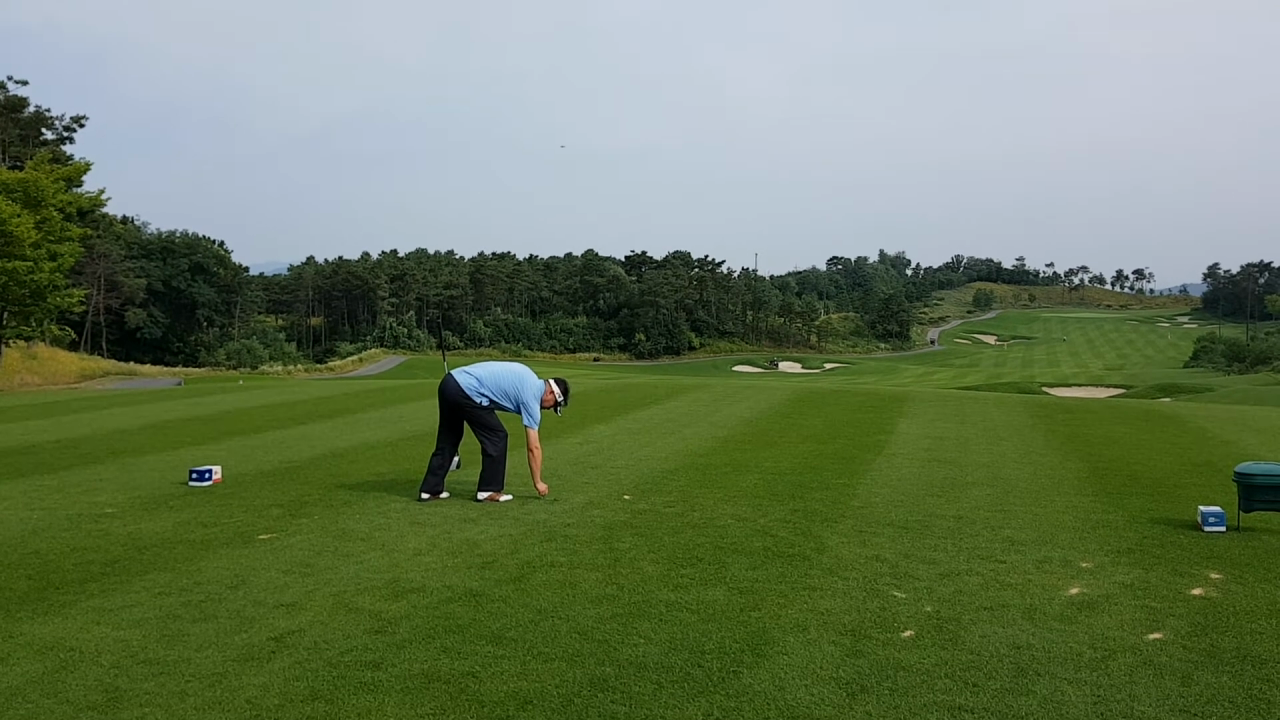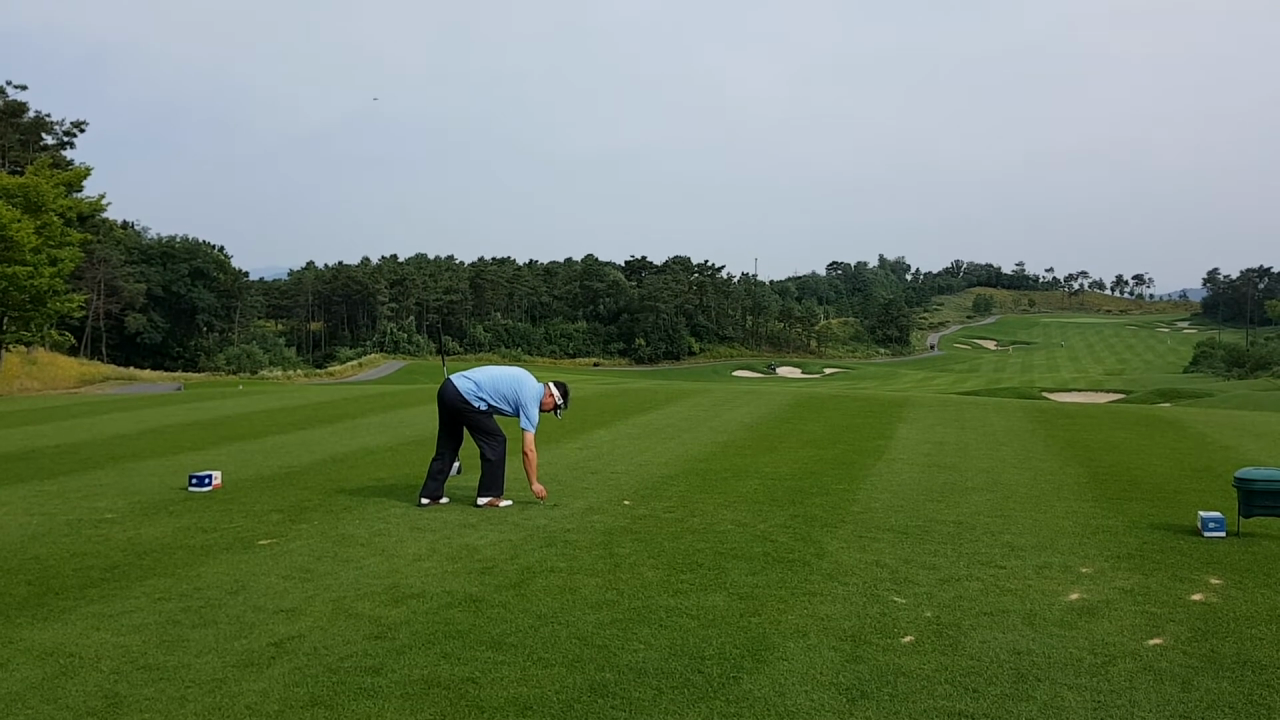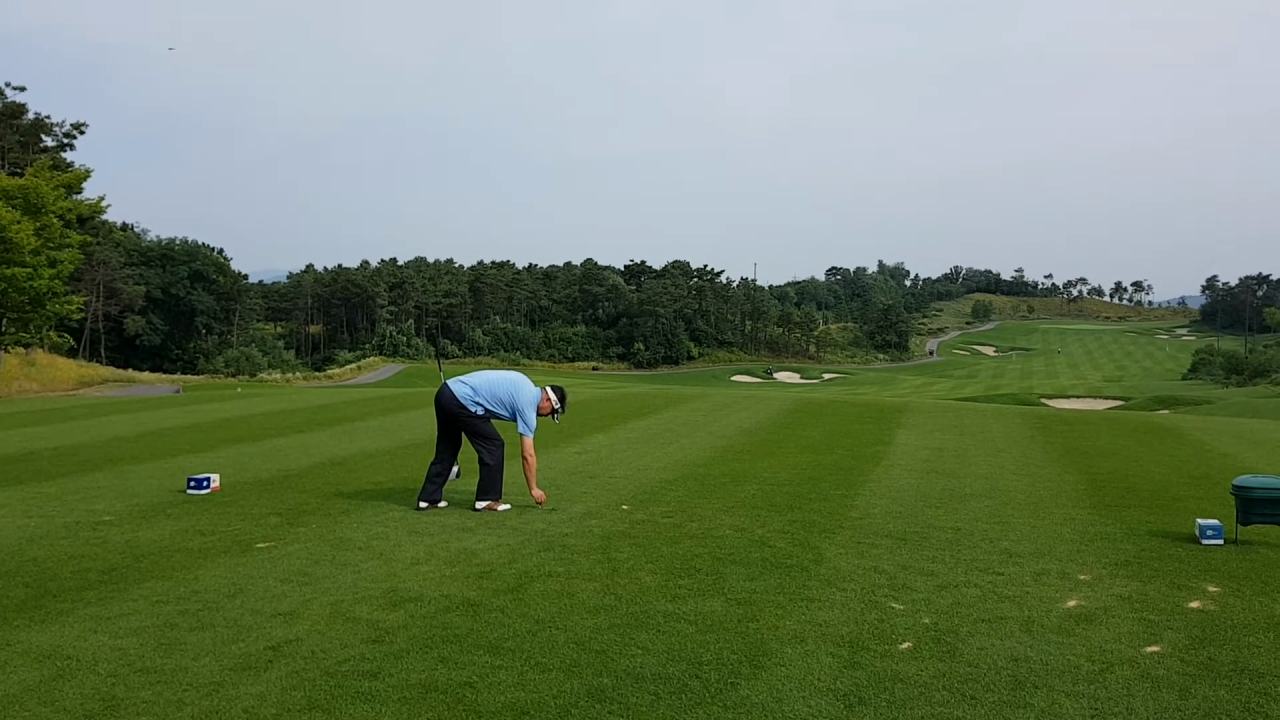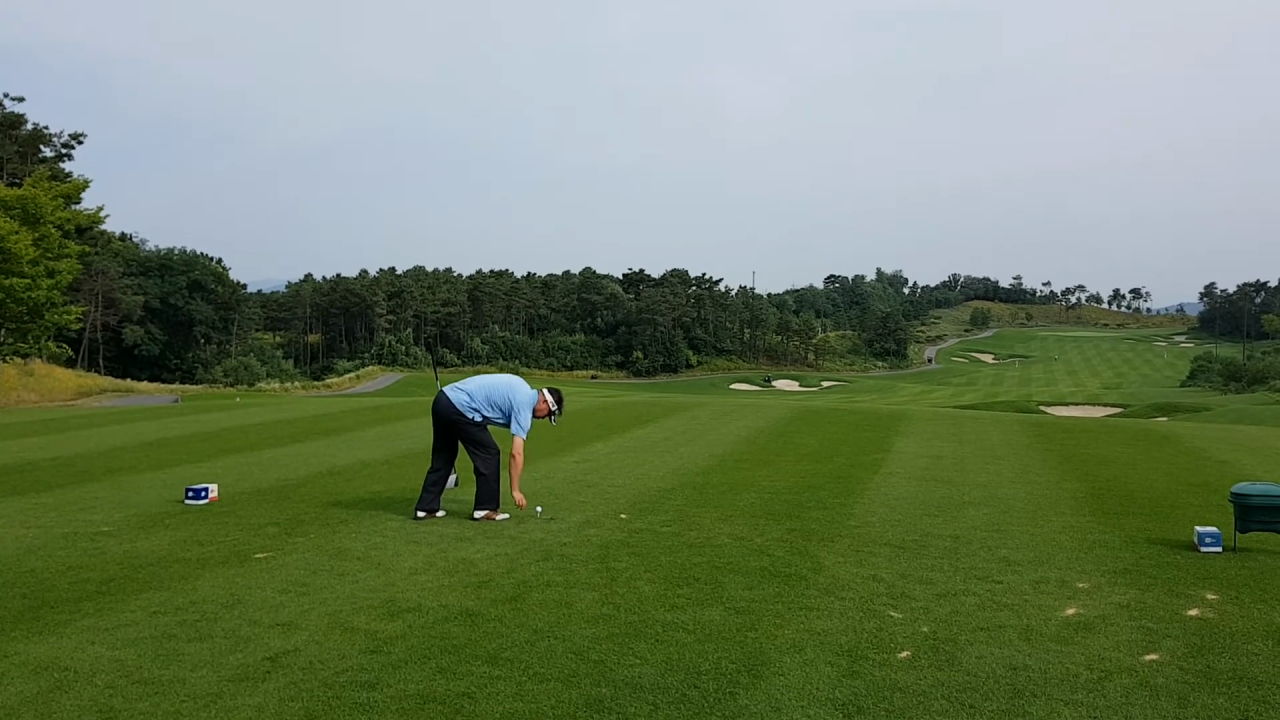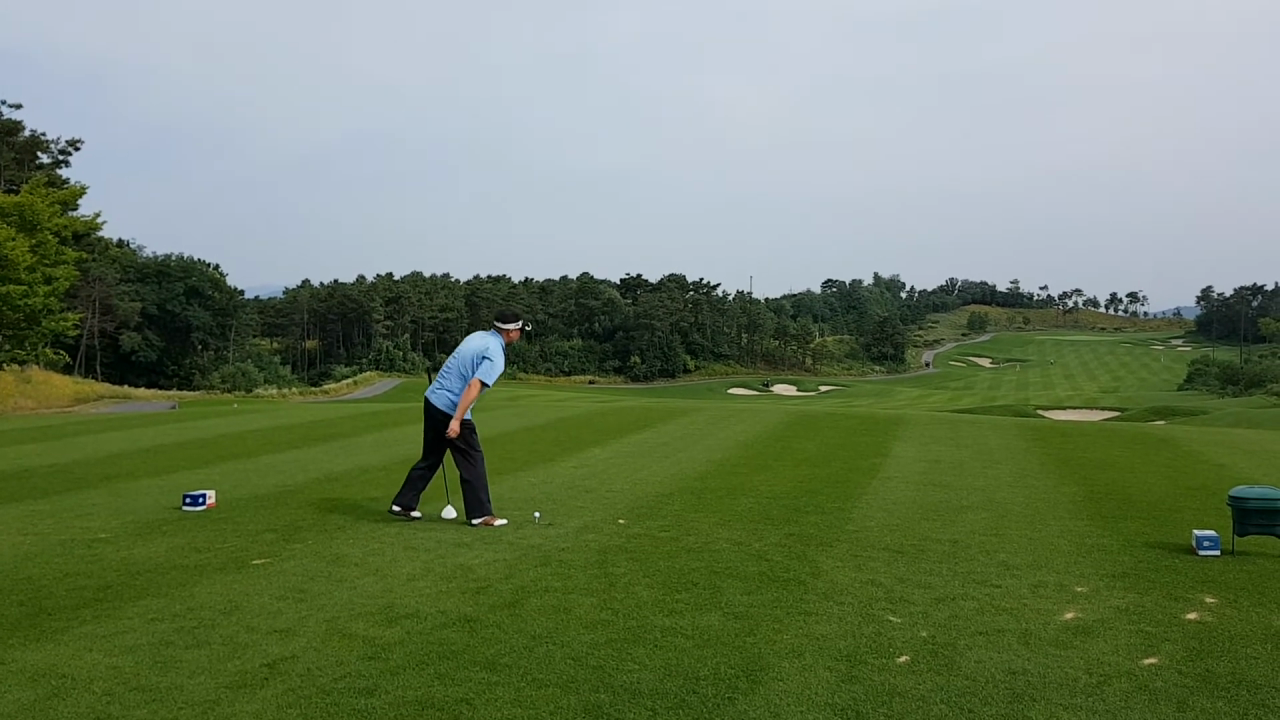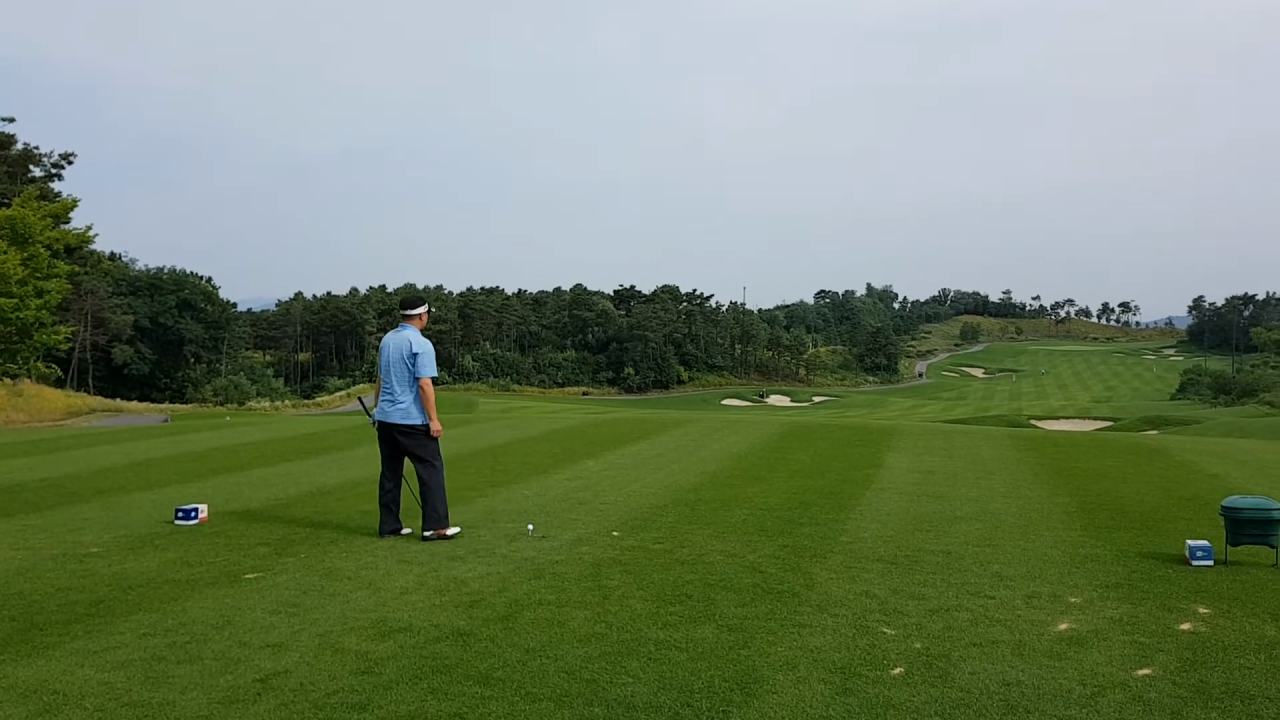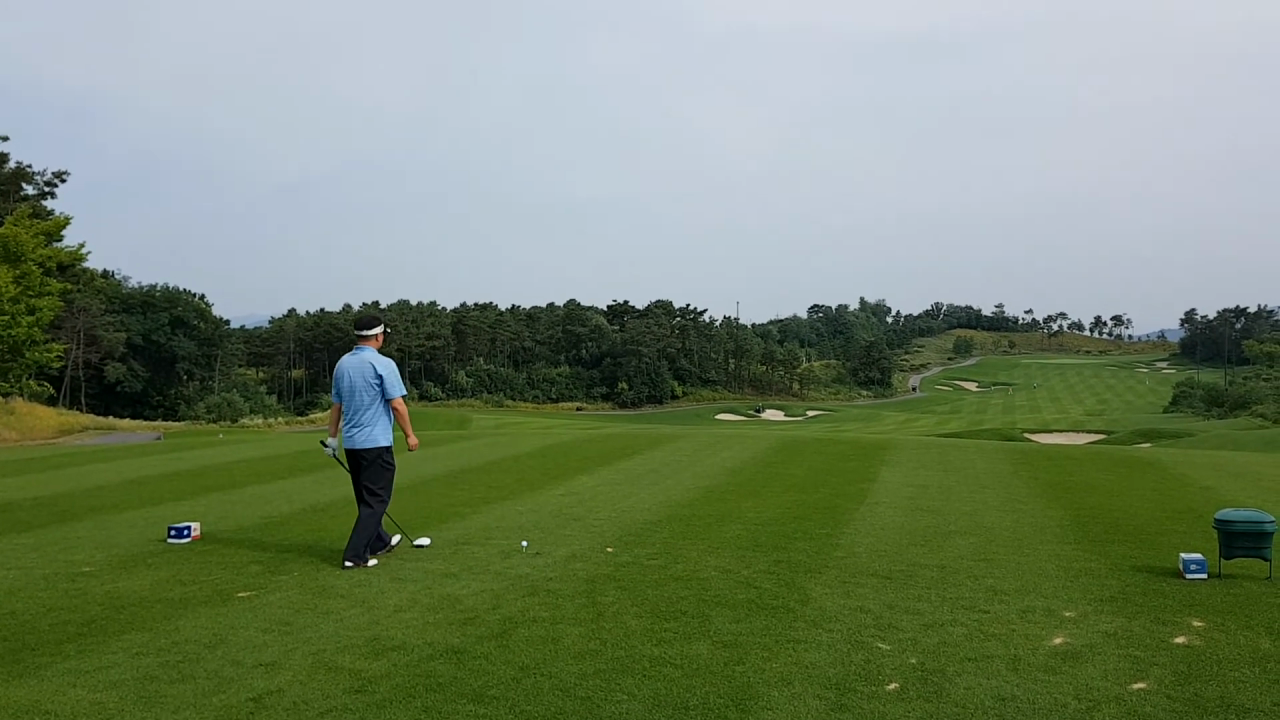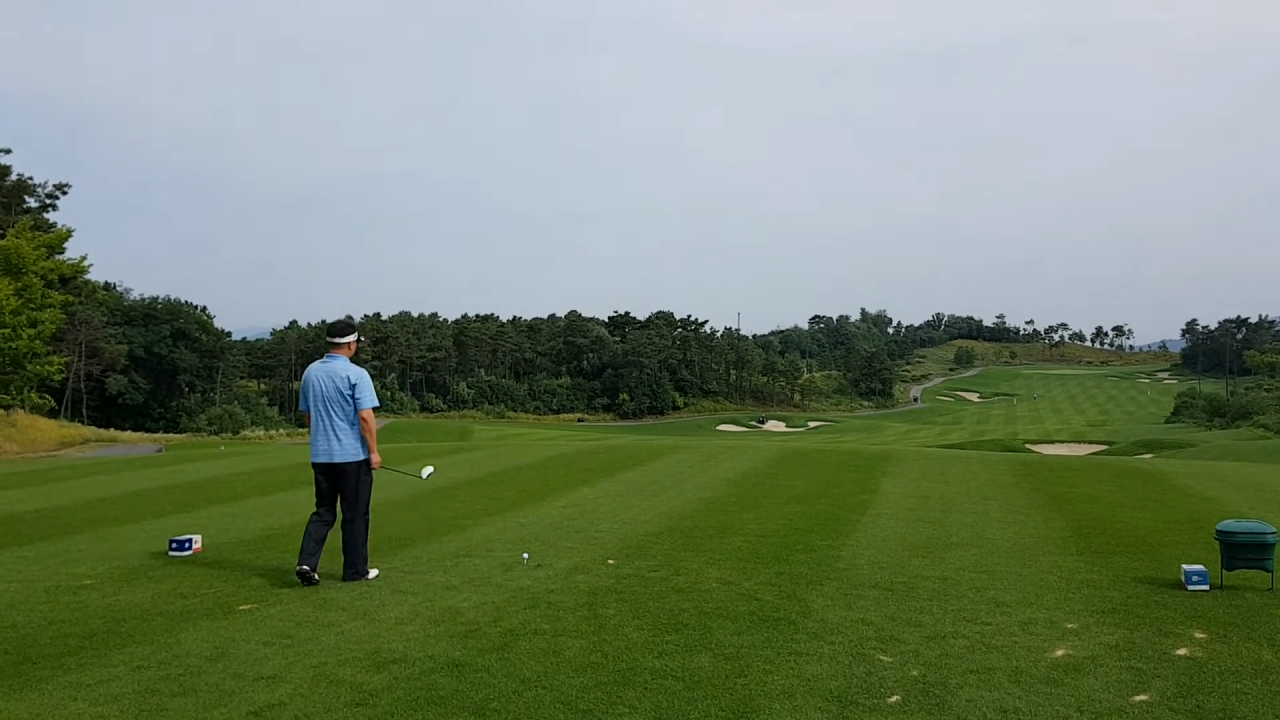
dt=0.5s
person 1, frame 1
left shoulder: (529, 378)
right shoulder: (531, 395)
right elbow: (533, 446)
right wrist: (538, 482)
left hip: (450, 382)
right hip: (467, 391)
left knee: (447, 441)
right knee: (497, 438)
left ankle: (430, 489)
right ankle: (489, 490)
person 1, frame 2
left shoulder: (527, 383)
right shoulder: (531, 397)
right elbow: (528, 449)
right wrist: (534, 483)
left hip: (449, 387)
right hip: (465, 396)
left knee: (448, 445)
right knee: (495, 442)
left ankle: (430, 494)
right ankle: (488, 496)
person 1, frame 3
left shoulder: (525, 386)
right shoulder: (527, 403)
right elbow: (528, 454)
right wrist: (533, 488)
left hip: (446, 392)
right hip: (462, 400)
left knee: (447, 450)
right knee: (494, 447)
left ankle: (428, 498)
right ankle: (486, 500)
person 1, frame 4
left shoulder: (521, 388)
right shoulder: (524, 405)
right elbow: (516, 454)
right wrist: (515, 490)
left hip: (443, 399)
right hip: (459, 408)
left knee: (442, 458)
right knee: (489, 455)
left ankle: (426, 507)
right ankle: (485, 509)
person 1, frame 5
left shoulder: (477, 336)
right shoulder: (495, 355)
right elbow: (474, 387)
right wrist: (456, 420)
left hip: (433, 400)
right hip: (450, 408)
left knee: (430, 458)
right knee: (472, 461)
left ankle: (403, 503)
right ankle: (481, 514)
person 1, frame 6
left shoulder: (387, 339)
right shoulder: (422, 344)
right elbow: (425, 385)
left wrist: (379, 407)
right wrist: (434, 419)
left hip: (385, 417)
right hip: (410, 420)
left knee: (390, 473)
right knee: (430, 468)
left ankle: (389, 525)
right ankle: (435, 525)
person 1, frame 7
left shoulder: (342, 364)
right shoulder: (384, 364)
left elbow: (336, 406)
right elbow: (397, 405)
left wrist: (333, 437)
right wrist: (409, 434)
left hip: (350, 442)
right hip: (375, 442)
left knee: (365, 497)
right knee: (376, 499)
left ankle: (377, 542)
right ankle: (355, 554)
person 1, frame 8
left shoulder: (310, 372)
right shoulder: (357, 374)
left elbow: (307, 415)
right elbow: (366, 417)
right wrist: (374, 451)
left hip: (321, 455)
right hip: (352, 455)
left knee: (323, 511)
right knee: (355, 514)
left ankle: (307, 562)
right ankle: (355, 570)
